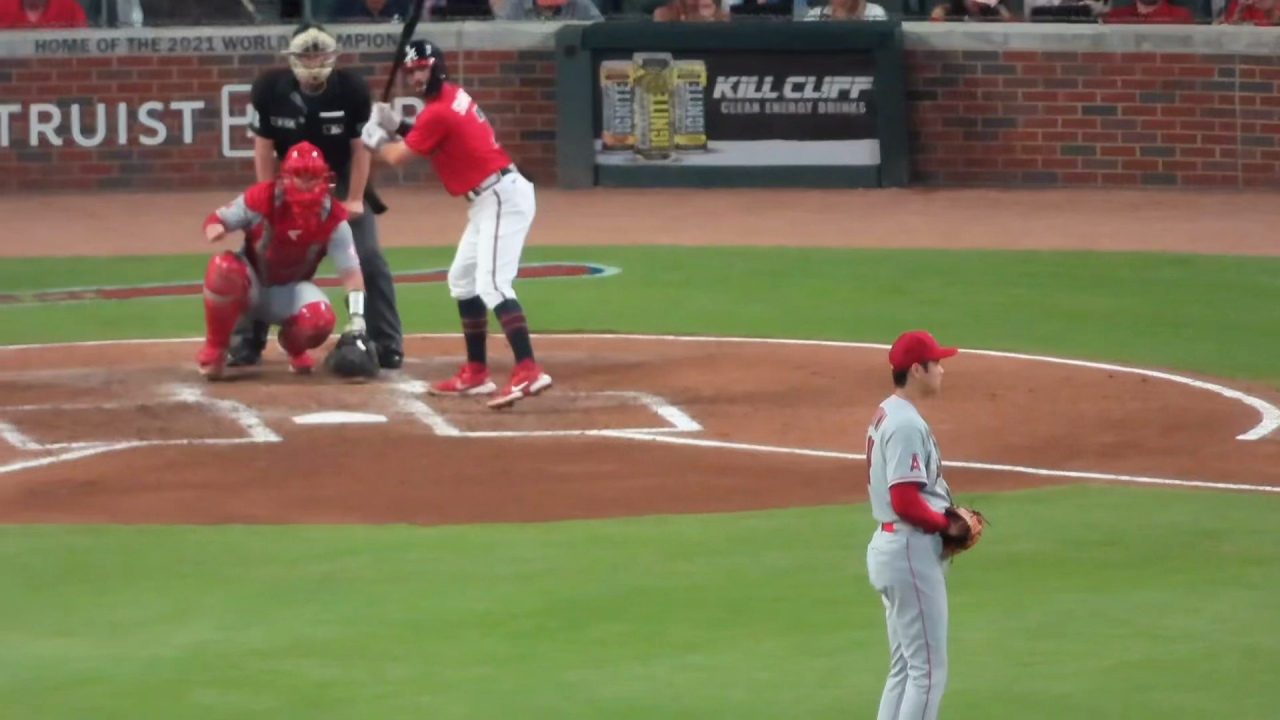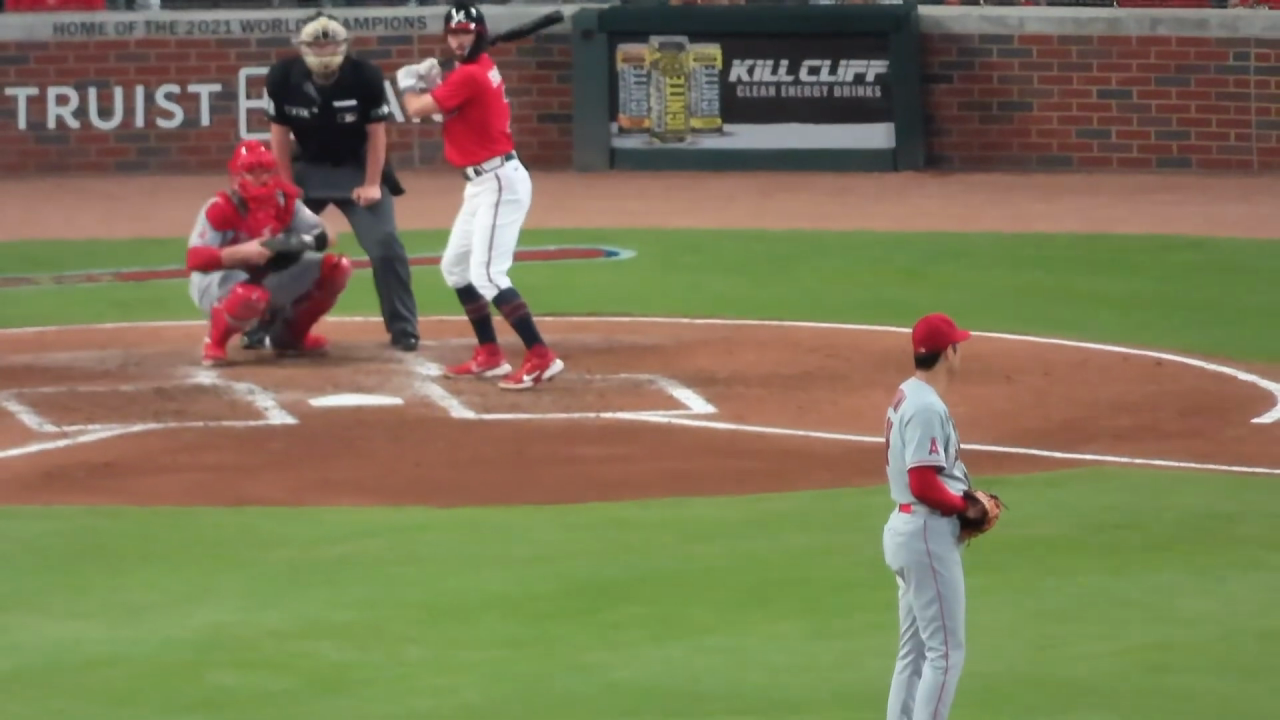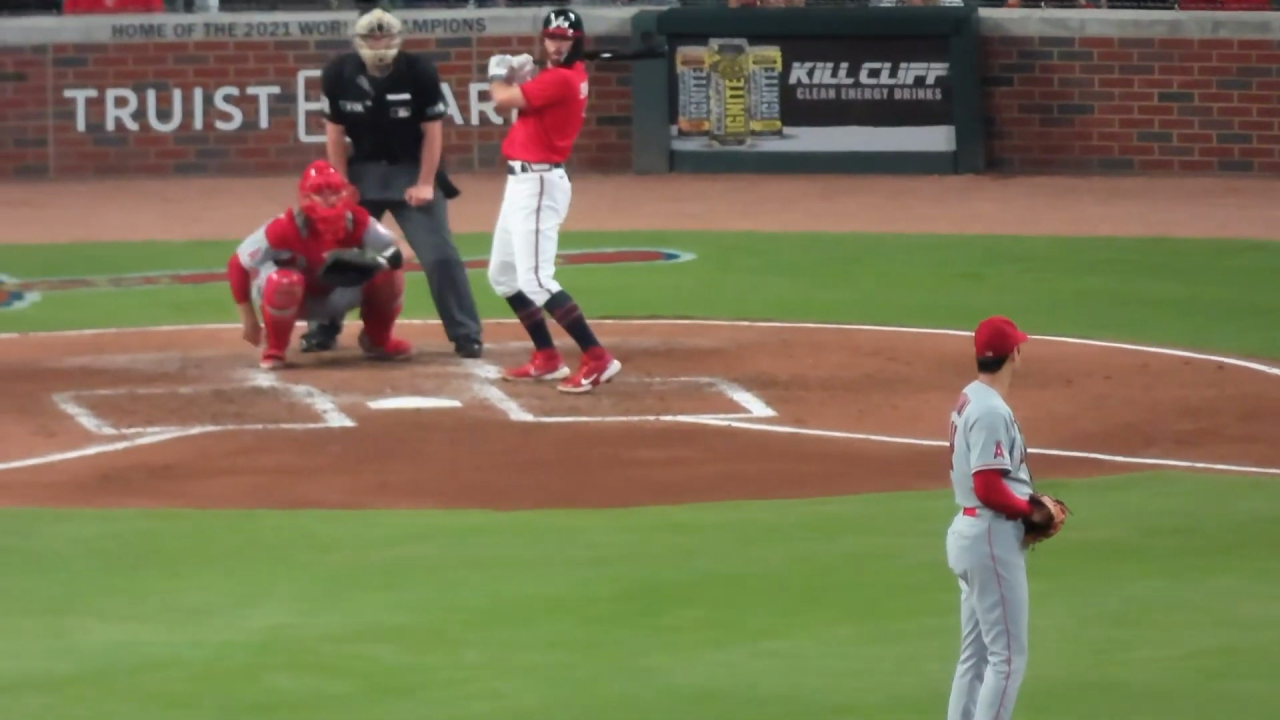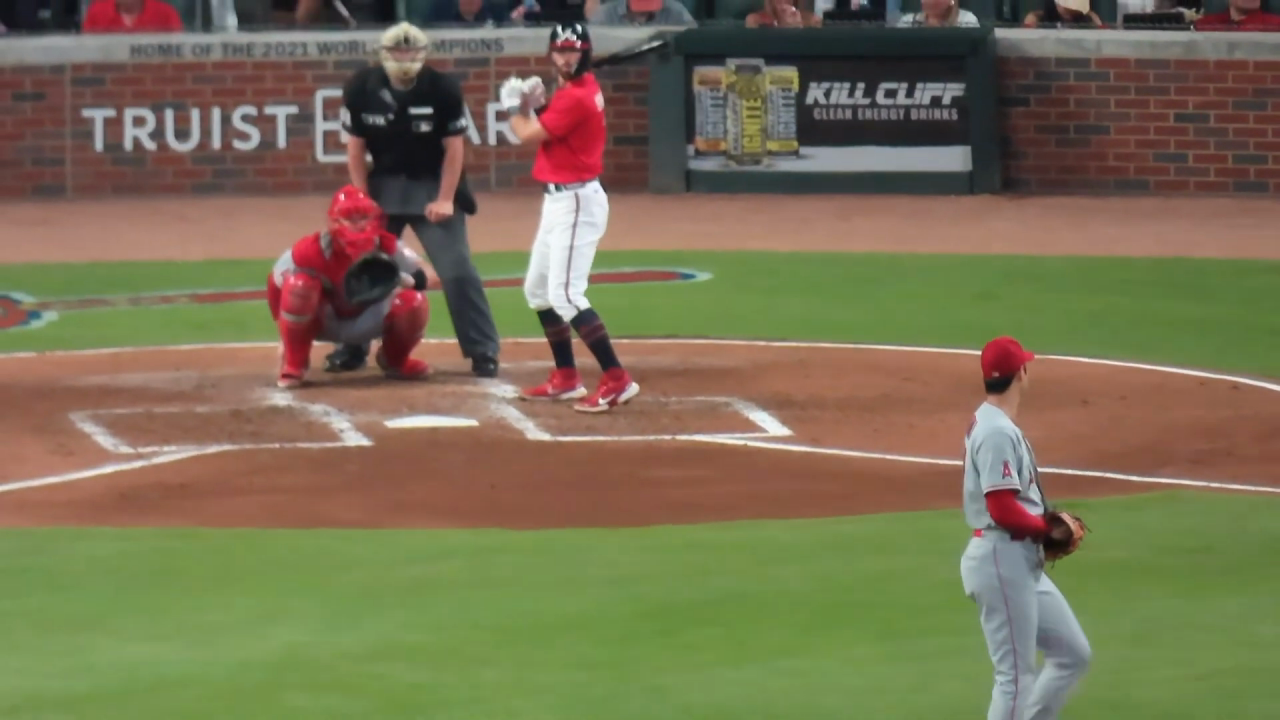
dt=0.7s
person 1, frame 1
left shoulder: (887, 414)
right shoulder: (907, 424)
right elbow: (906, 502)
left wrist: (943, 520)
right wrist: (948, 524)
left hip: (891, 546)
right hip: (910, 551)
left knee: (904, 667)
right knee: (927, 668)
person 1, frame 2
left shoulder: (906, 396)
right shoulder: (927, 406)
right elbow: (924, 484)
left wrist: (959, 503)
right wrist: (966, 507)
left hip: (909, 527)
right hip: (927, 533)
left knee: (915, 650)
right knee: (946, 650)
person 1, frame 3
left shoulder: (969, 399)
right shoulder: (992, 410)
right elbow: (989, 488)
left wrist: (1025, 507)
right wrist: (1032, 510)
left hip: (970, 531)
right hip: (990, 537)
left knee: (976, 654)
right knee: (1008, 655)
person 1, frame 4
left shoulder: (993, 423)
right shoulder: (999, 431)
right elbow: (1004, 510)
left wrist: (1046, 524)
right wrist: (1050, 529)
left hip: (1020, 560)
right hip: (1003, 560)
left knee: (1073, 655)
right knee: (1016, 675)
person 2, frame 1
left shoulder: (436, 112)
right shoulder: (450, 94)
left elbow: (397, 157)
right elbow: (425, 137)
left wrist: (375, 138)
right wrist: (396, 125)
left hip: (502, 197)
right hip: (492, 196)
left knee: (491, 284)
right knee: (463, 279)
left ankle: (527, 370)
right ankle: (475, 372)
person 2, frame 2
left shoulder: (470, 74)
right shoulder: (478, 68)
left elbow: (417, 109)
right elbow: (451, 107)
left wrist: (408, 83)
right wrist: (433, 83)
left hip: (498, 181)
right hip: (483, 182)
left knee: (486, 275)
right knee: (455, 267)
left ankle: (541, 357)
right ankle: (489, 355)
person 2, frame 3
left shoulder: (561, 79)
right shoulder: (561, 75)
left elbow: (503, 99)
right elbow: (528, 100)
left wrist: (498, 73)
right wrist: (521, 77)
left hip: (538, 184)
right hip: (523, 182)
left knee: (535, 281)
right knee: (502, 275)
left ankle: (597, 357)
right ankle: (547, 358)
person 2, frame 4
left shoulder: (576, 96)
right shoulder: (578, 88)
left elbow: (527, 135)
right elbow: (552, 126)
left wrist: (512, 103)
right wrist: (537, 103)
left hip: (576, 201)
right hip: (560, 200)
left knee: (565, 294)
right knee: (538, 289)
left ankle: (617, 379)
right ankle: (566, 378)
person 3, frame 1
left shoulder: (353, 89)
right shoulder: (269, 88)
left elbow: (361, 148)
right elbow: (263, 147)
left wrist: (355, 199)
left hip: (341, 185)
left knee: (369, 262)
left ankle: (388, 345)
right ankle: (246, 343)
person 3, frame 2
left shoulder: (365, 76)
right shoulder: (282, 76)
left elbow: (376, 134)
right elbow: (280, 133)
left wrist: (372, 184)
right wrist: (287, 184)
left hip: (357, 169)
right hip: (307, 169)
left knee: (385, 246)
left ankle: (404, 327)
person 3, frame 3
left shoulder: (420, 72)
right shoulder: (338, 74)
left elbow: (432, 131)
right elbow: (335, 131)
left wrist: (426, 184)
left hip: (411, 171)
right hip: (364, 170)
left knee: (439, 253)
left ankle: (467, 333)
right ankle: (324, 328)
person 3, frame 4
left shoulder: (443, 88)
right shoulder: (361, 87)
left elbow: (454, 147)
right elbow: (355, 146)
left wrist: (445, 198)
left hip: (432, 187)
right hip: (383, 186)
left knee: (457, 271)
left ankle: (484, 350)
right ankle: (352, 348)
person 4, frame 1
left shoulder: (333, 218)
right shoulder: (261, 198)
left elbow: (350, 271)
right elbow: (216, 219)
left wrist: (357, 320)
right wrist: (214, 230)
left hip: (290, 290)
right hip: (252, 286)
left knee: (321, 320)
right knee: (223, 266)
left ankle: (294, 347)
right ankle: (215, 348)
person 4, frame 2
left shoulder: (285, 199)
right shoulder: (220, 209)
left elbow: (325, 235)
right elbow: (194, 260)
right wrist: (243, 252)
left hip: (267, 279)
left knee: (338, 268)
right knee: (251, 297)
left ankle: (290, 335)
right ankle: (215, 342)
person 4, frame 3
left shoulder: (357, 221)
right shoulder: (283, 228)
left elbow: (402, 252)
right elbow: (237, 265)
left wrist: (382, 261)
right wrist: (249, 321)
left hip: (334, 296)
right hip: (286, 296)
left knee: (388, 274)
right knee: (284, 281)
left ankle: (377, 341)
right ankle: (274, 347)
person 4, frame 4
left shoulder: (386, 246)
right shoulder: (311, 251)
left elbow: (427, 276)
right elbow: (275, 285)
left wrist: (407, 280)
right wrist: (284, 340)
left hip: (367, 321)
right hip: (324, 322)
left knee: (413, 303)
right knee: (298, 285)
left ankle: (394, 361)
right ankle: (293, 365)
